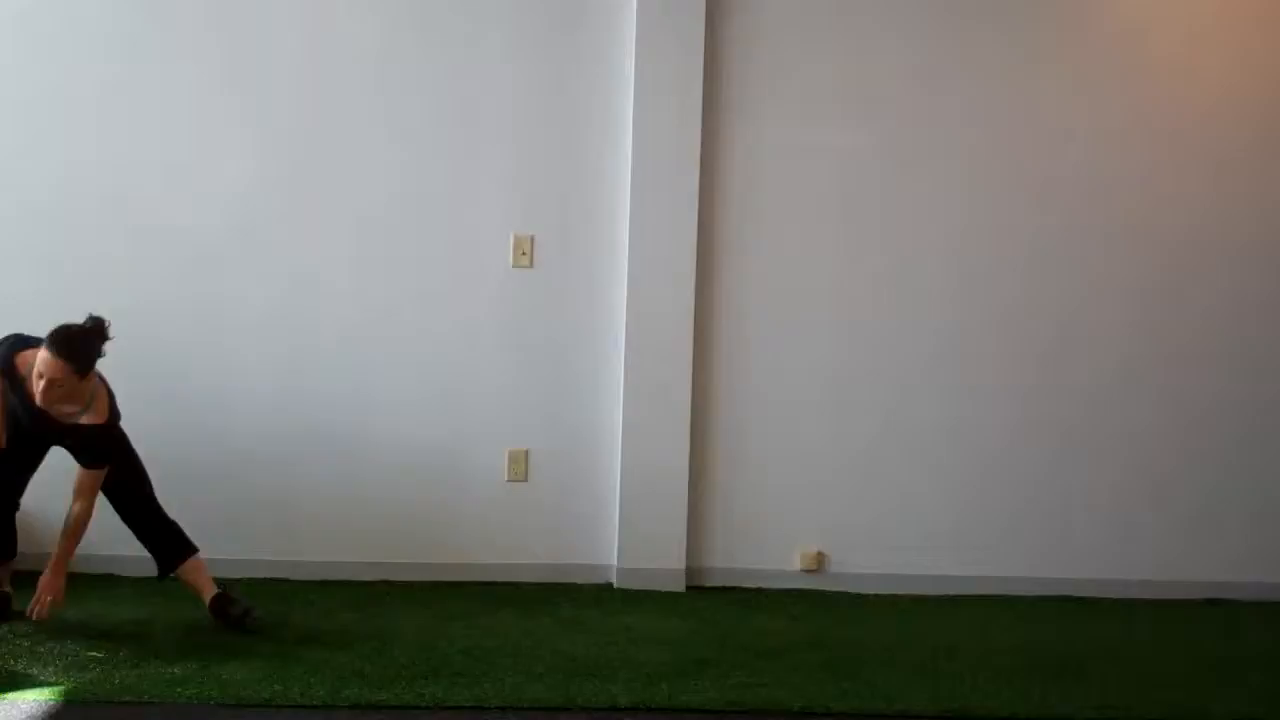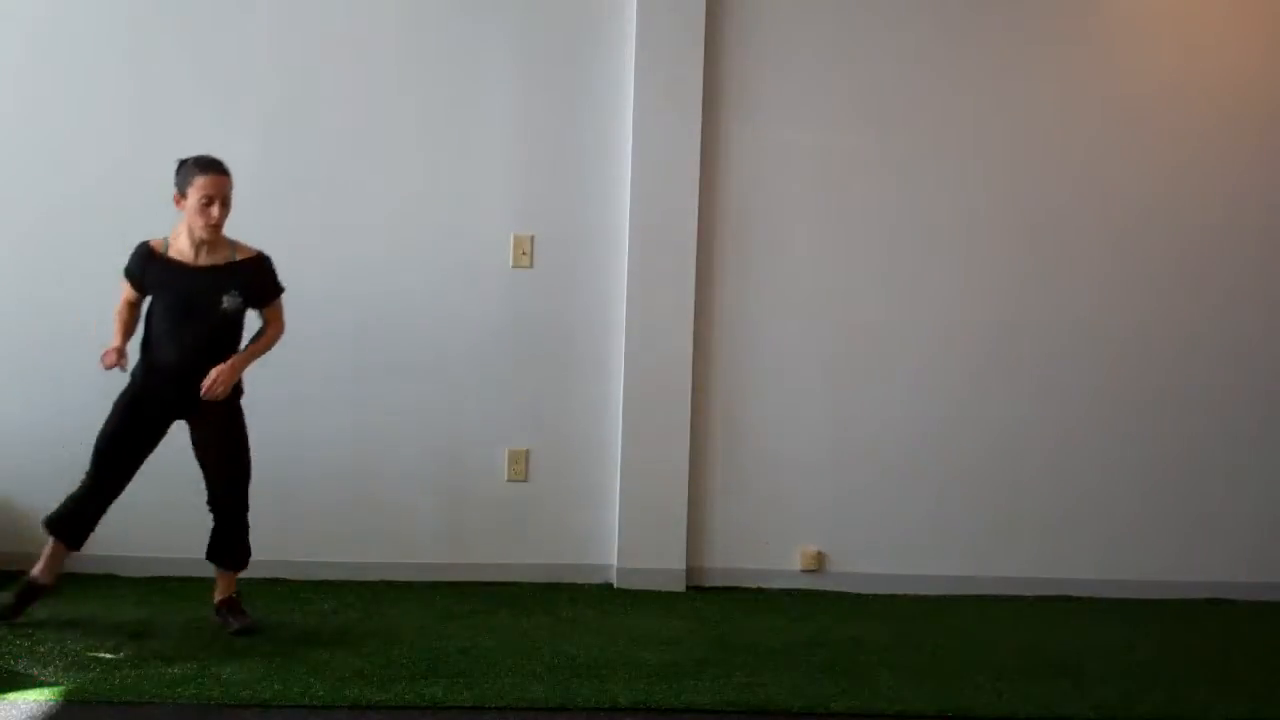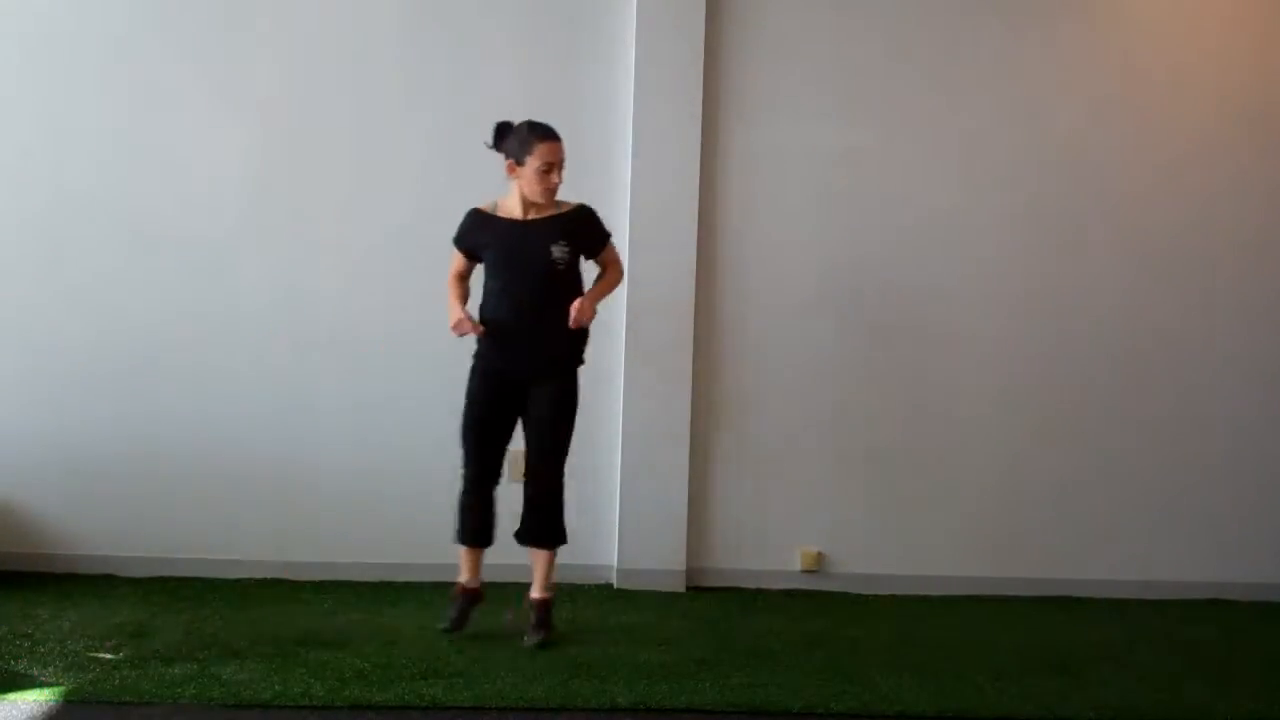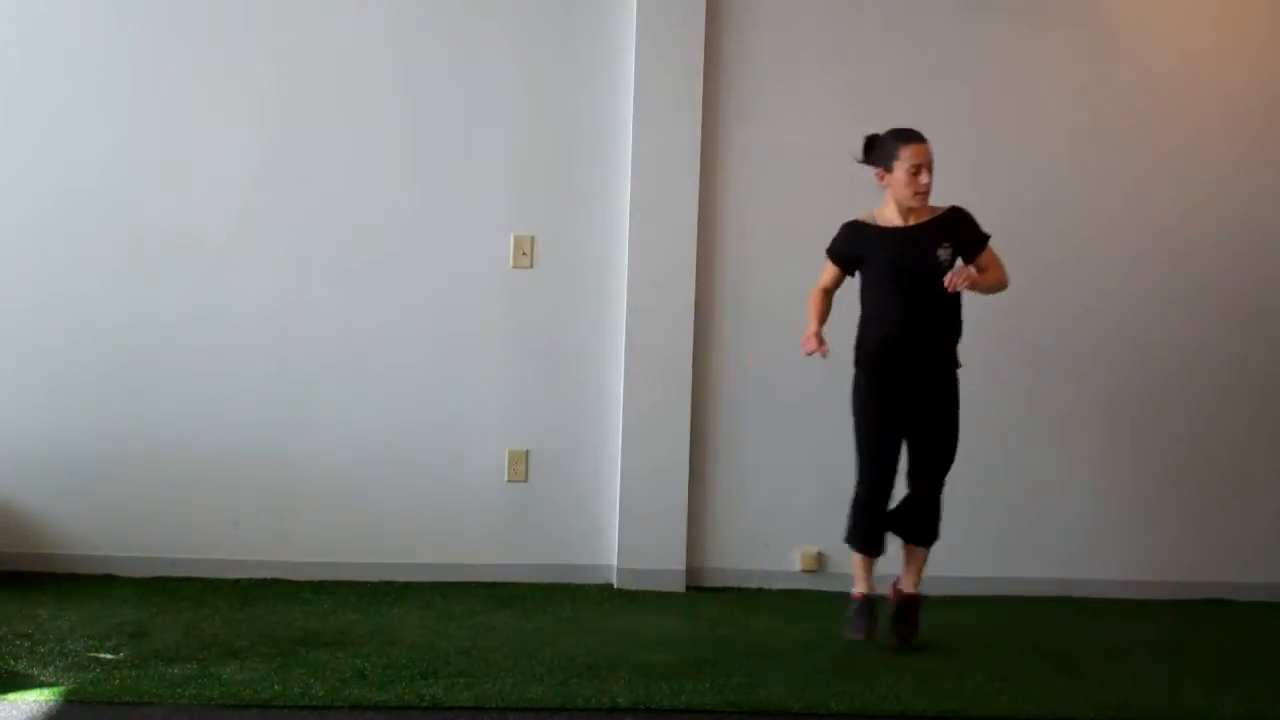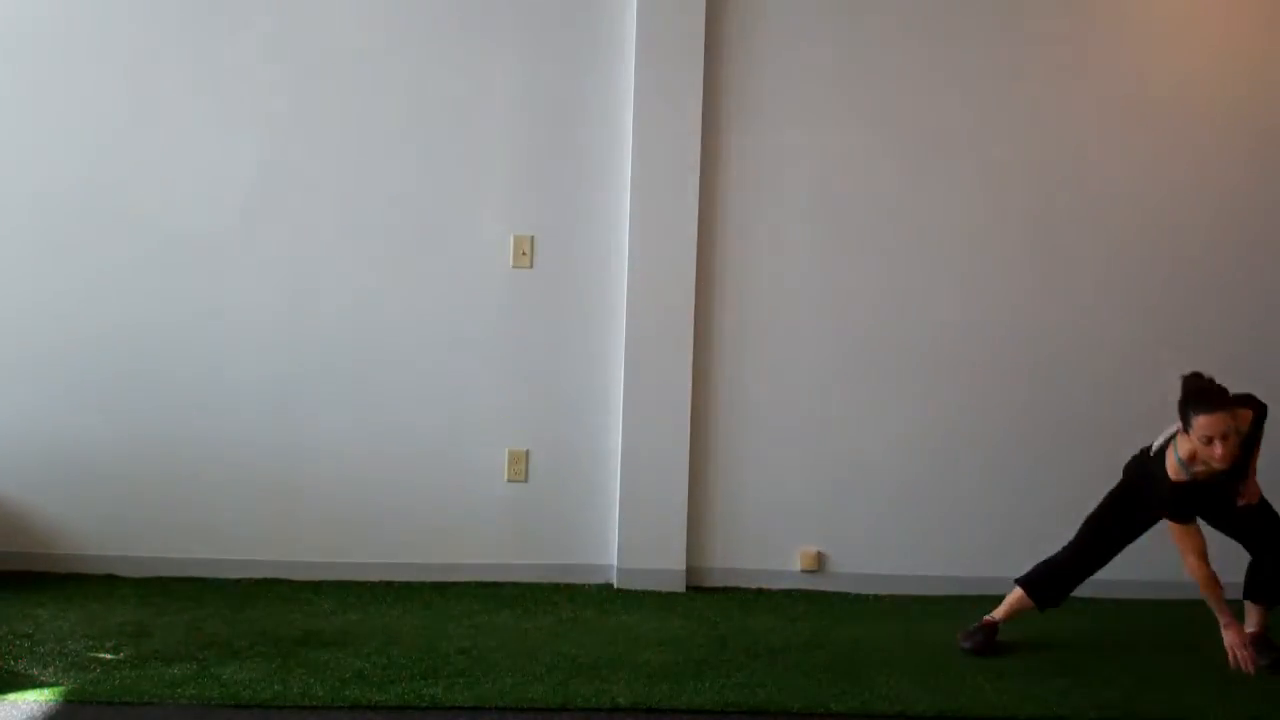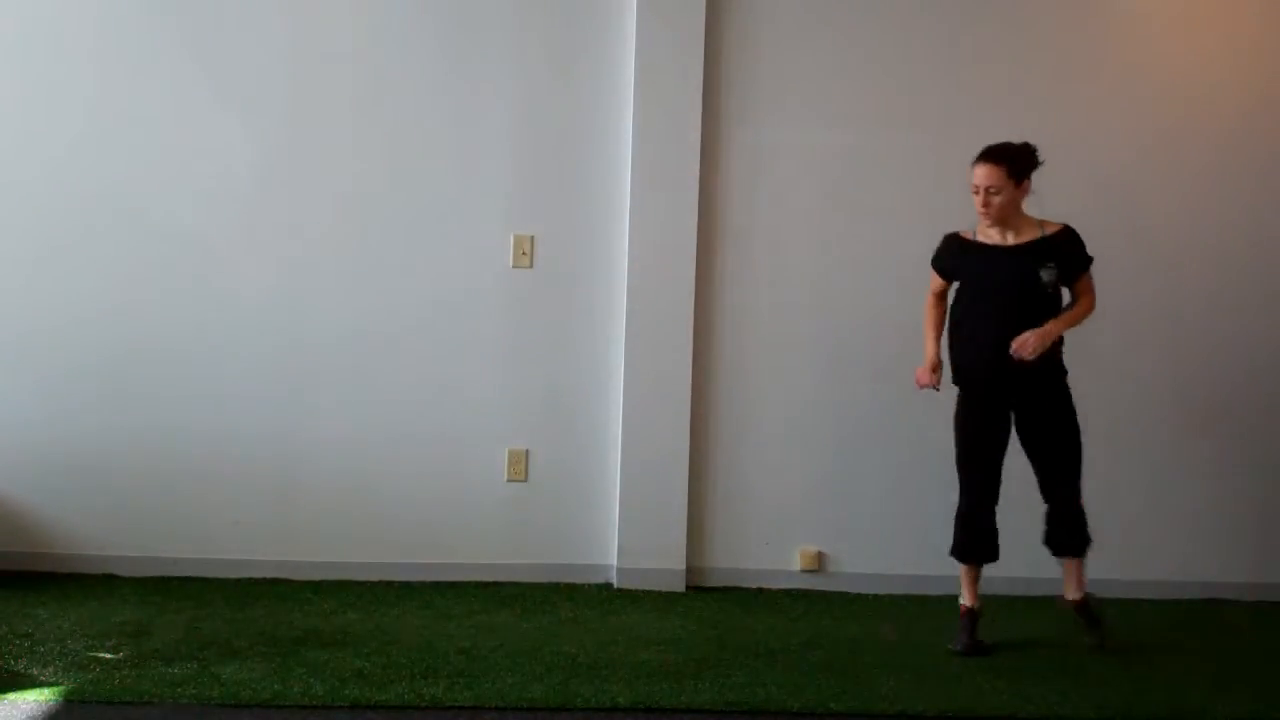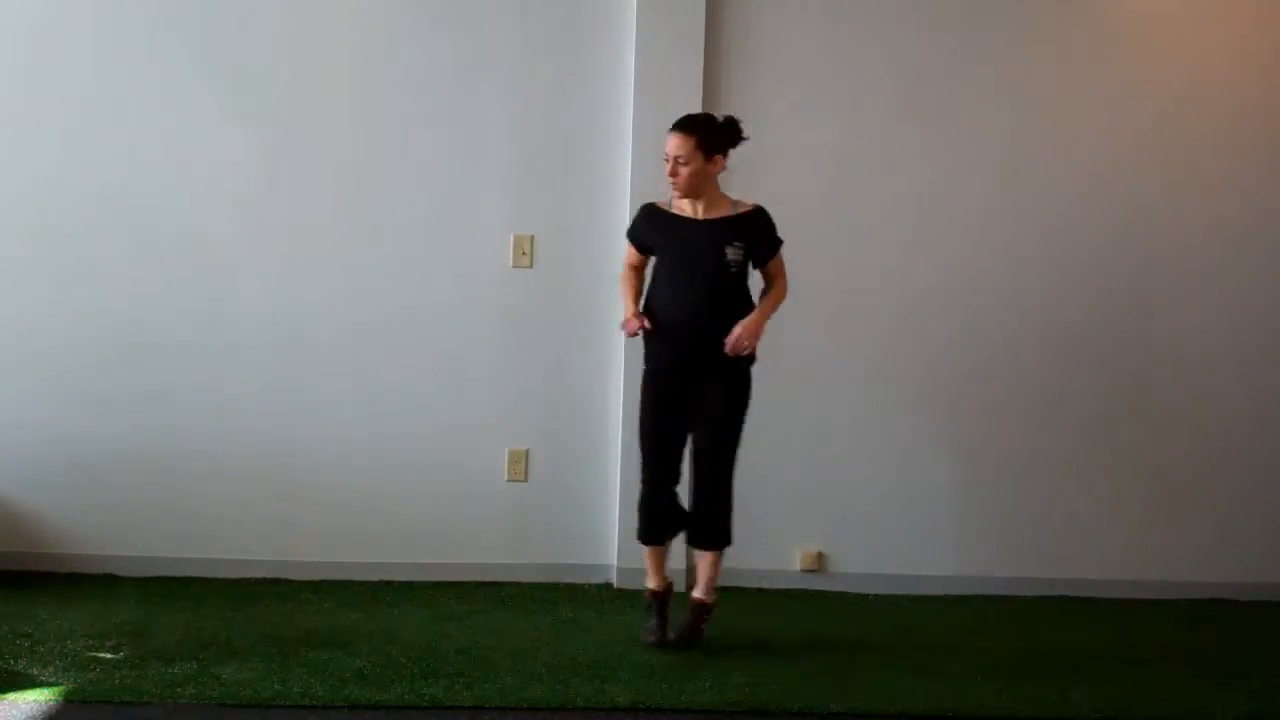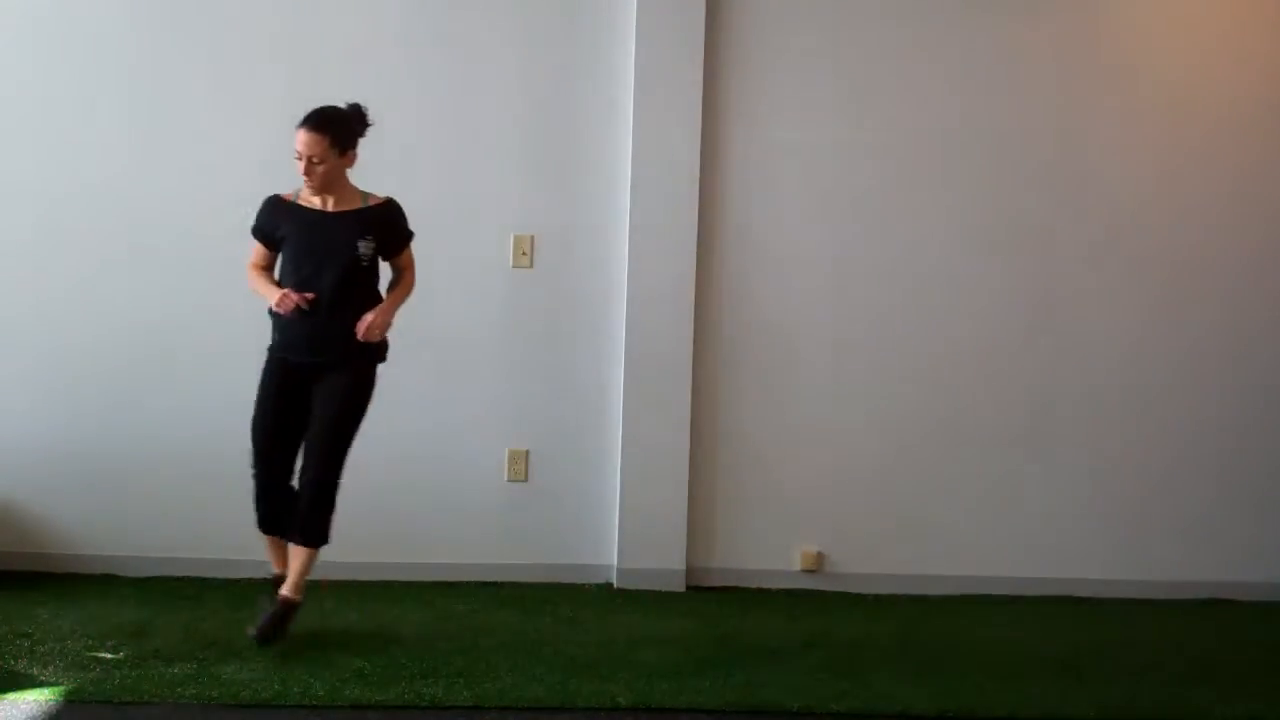
dt=0.7s
person 1, frame 1
left shoulder: (96, 418)
left elbow: (82, 503)
left wrist: (57, 570)
left hip: (87, 434)
left knee: (144, 511)
left ankle: (215, 597)
person 1, frame 2
left shoulder: (250, 266)
right shoulder: (150, 255)
left elbow: (275, 324)
right elbow: (130, 301)
left wrist: (237, 363)
right wrist: (119, 343)
left hip: (214, 396)
right hip: (151, 385)
left knee: (230, 497)
right knee: (101, 483)
left ankle: (226, 597)
right ankle: (40, 578)
person 1, frame 3
left shoulder: (577, 220)
right shoulder: (481, 223)
left elbow: (614, 268)
right elbow: (457, 276)
left wrist: (591, 300)
right wrist: (458, 310)
left hip: (555, 368)
right hip: (495, 365)
left knee: (545, 476)
right knee: (479, 472)
left ankle: (540, 597)
right ankle: (468, 583)
person 1, frame 4
left shoulder: (954, 222)
right shoulder: (859, 234)
left elbow: (998, 277)
right elbow: (823, 288)
left wrist: (973, 278)
right wrist: (814, 327)
left hip: (936, 371)
right hip: (878, 371)
left knee: (928, 481)
right knee: (875, 478)
left ankle: (909, 588)
right ankle: (862, 593)
person 1, frame 5
left shoulder: (1250, 417)
right shoulder: (1174, 475)
right elbow: (1195, 560)
left wrist: (1249, 475)
right wrist: (1227, 623)
right hip: (1147, 490)
left knee: (1267, 541)
right knee: (1082, 555)
left ankle: (1255, 632)
right ankle: (992, 622)
person 1, frame 6
left shoulder: (1059, 241)
right shoulder: (959, 245)
left elbow: (1085, 298)
right elbow: (936, 296)
left wrist: (1050, 330)
right wrist: (931, 353)
left hip: (1041, 384)
right hip: (978, 386)
left knee: (1063, 489)
right knee: (978, 494)
left ankle: (1076, 597)
right ankle: (970, 607)
person 1, frame 7
left shoulder: (751, 222)
right shoulder: (655, 220)
left elbow: (777, 283)
right elbow: (632, 268)
left wrist: (755, 321)
right wrist: (631, 307)
left hip: (726, 366)
right hip: (671, 360)
left knee: (711, 476)
right knee: (659, 474)
left ankle: (703, 599)
right ankle: (656, 589)
person 1, frame 8
left shoulder: (381, 215)
right shoulder: (279, 210)
left elbow: (405, 273)
right elbow: (257, 268)
left wrist: (384, 310)
right wrist: (273, 293)
left hip: (349, 362)
right hip: (288, 357)
left knee: (317, 471)
right knee: (267, 466)
left ankle: (289, 596)
right ankle: (281, 577)
